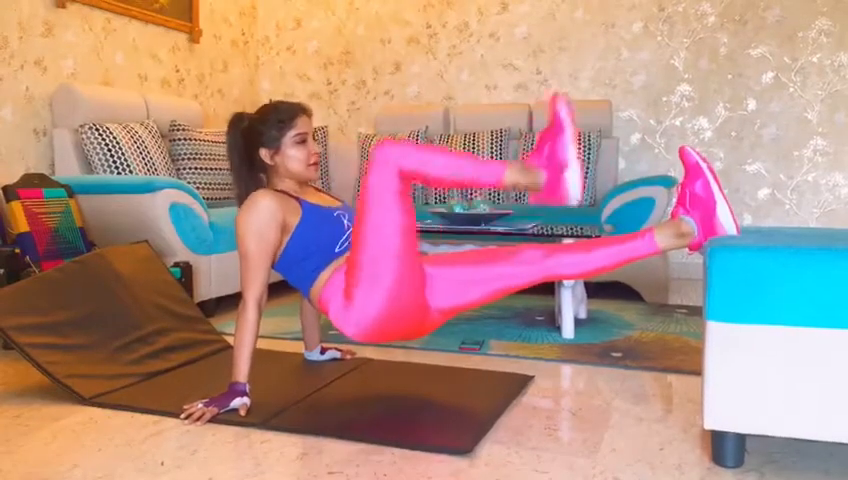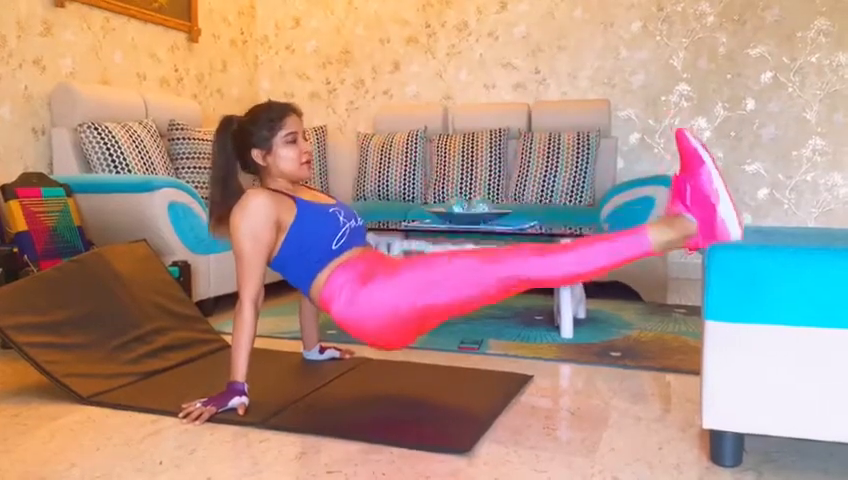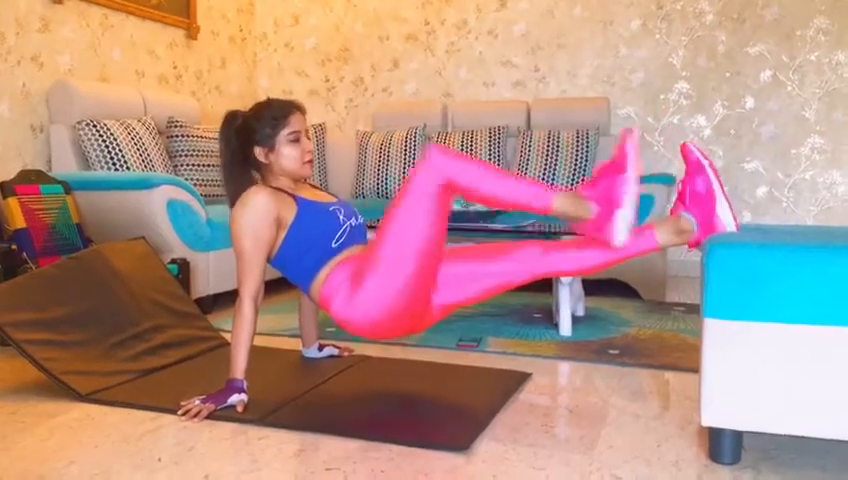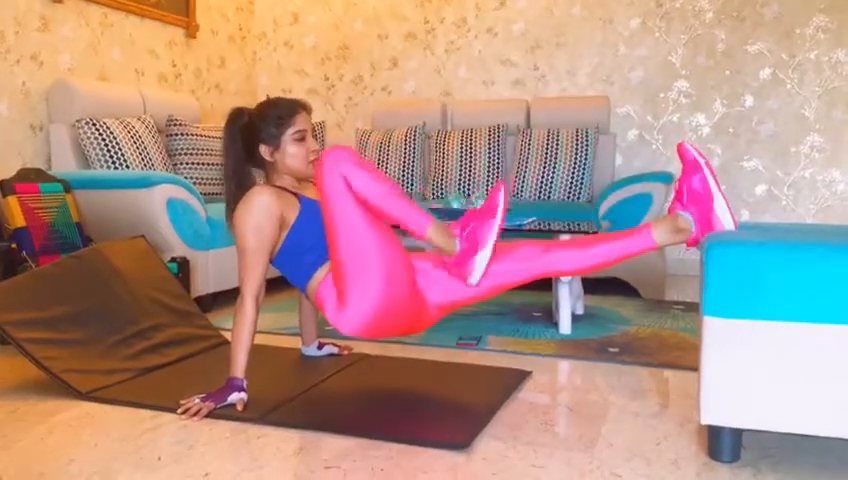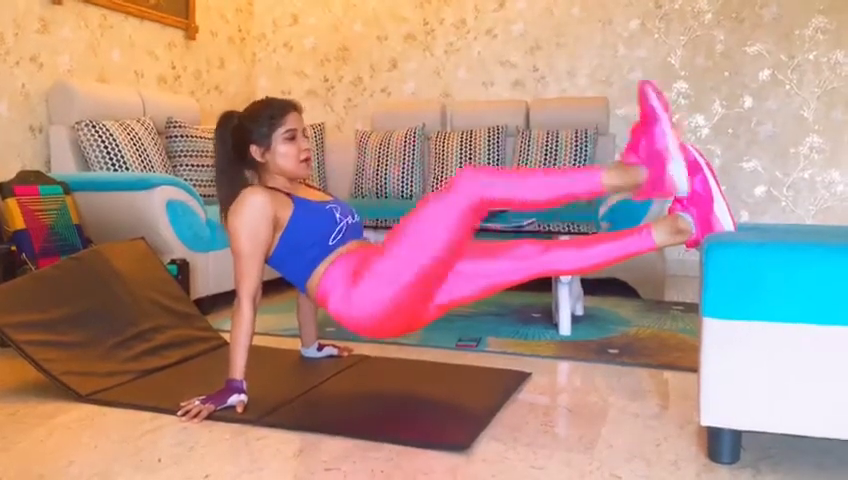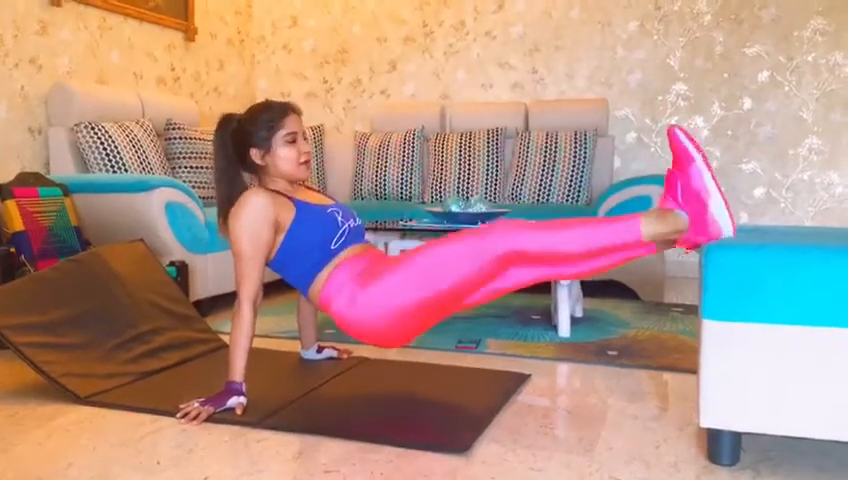
dt=0.4s
person 1, frame 1
left shoulder: (311, 196)
right shoulder: (264, 207)
right elbow: (252, 298)
left wrist: (314, 349)
right wrist: (237, 388)
left hip: (405, 296)
right hip: (372, 305)
left knee: (538, 257)
right knee: (389, 153)
left ankle: (682, 229)
right ankle: (535, 175)
person 1, frame 2
left shoulder: (304, 194)
right shoulder: (258, 206)
right elbow: (249, 298)
left wrist: (312, 348)
right wrist: (235, 388)
left hip: (396, 289)
right hip: (373, 303)
left knee: (530, 255)
right knee: (521, 265)
left ankle: (681, 226)
right ankle: (685, 224)
person 1, frame 3
left shoulder: (306, 191)
right shoulder: (259, 203)
right elbow: (249, 296)
left wrist: (312, 345)
right wrist: (234, 385)
left hip: (404, 292)
right hip: (374, 299)
left knee: (537, 256)
right knee: (436, 160)
left ankle: (681, 227)
right ankle: (587, 207)
person 1, frame 4
left shoulder: (308, 191)
right shoulder: (262, 203)
right elbow: (250, 294)
left wrist: (312, 344)
right wrist: (233, 383)
left hip: (403, 289)
right hip: (369, 301)
left knee: (536, 255)
right knee: (341, 163)
left ankle: (680, 226)
right ankle: (452, 240)
person 1, frame 5
left shoulder: (303, 192)
right shoulder: (255, 204)
right elbow: (247, 296)
left wrist: (312, 346)
right wrist: (233, 386)
left hip: (398, 292)
right hip: (369, 299)
left knee: (536, 254)
right knee: (471, 183)
left ankle: (680, 226)
right ankle: (633, 172)
person 1, frame 6
left shoulder: (303, 194)
right shoulder: (256, 206)
right elbow: (247, 299)
left wrist: (311, 348)
right wrist: (233, 387)
left hip: (401, 295)
right hip: (374, 303)
left knee: (532, 257)
right knee: (508, 240)
left ankle: (678, 227)
right ankle: (679, 219)
